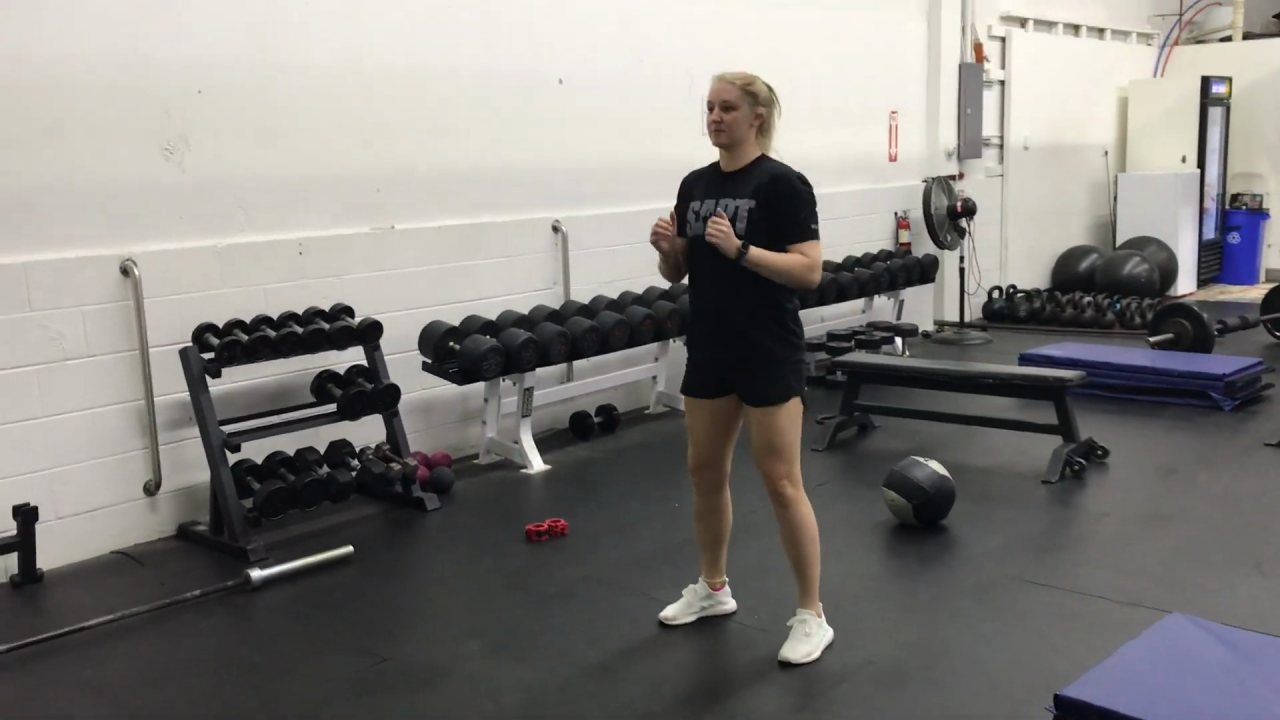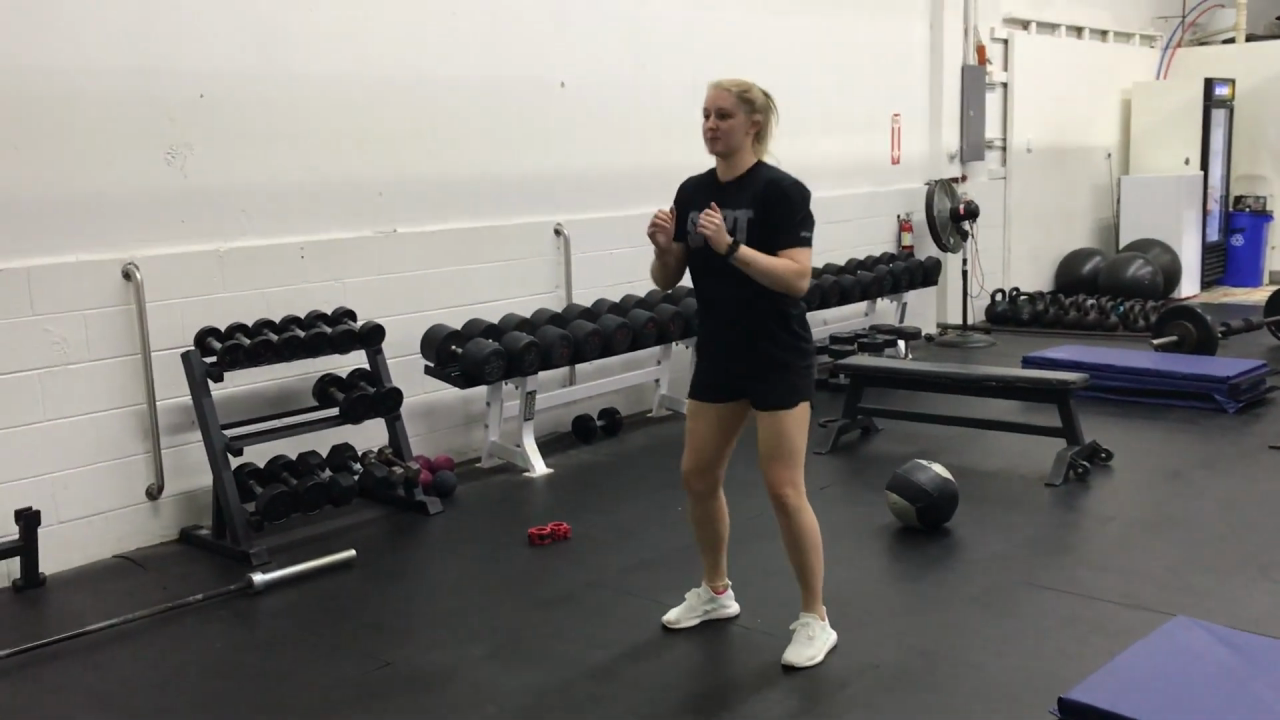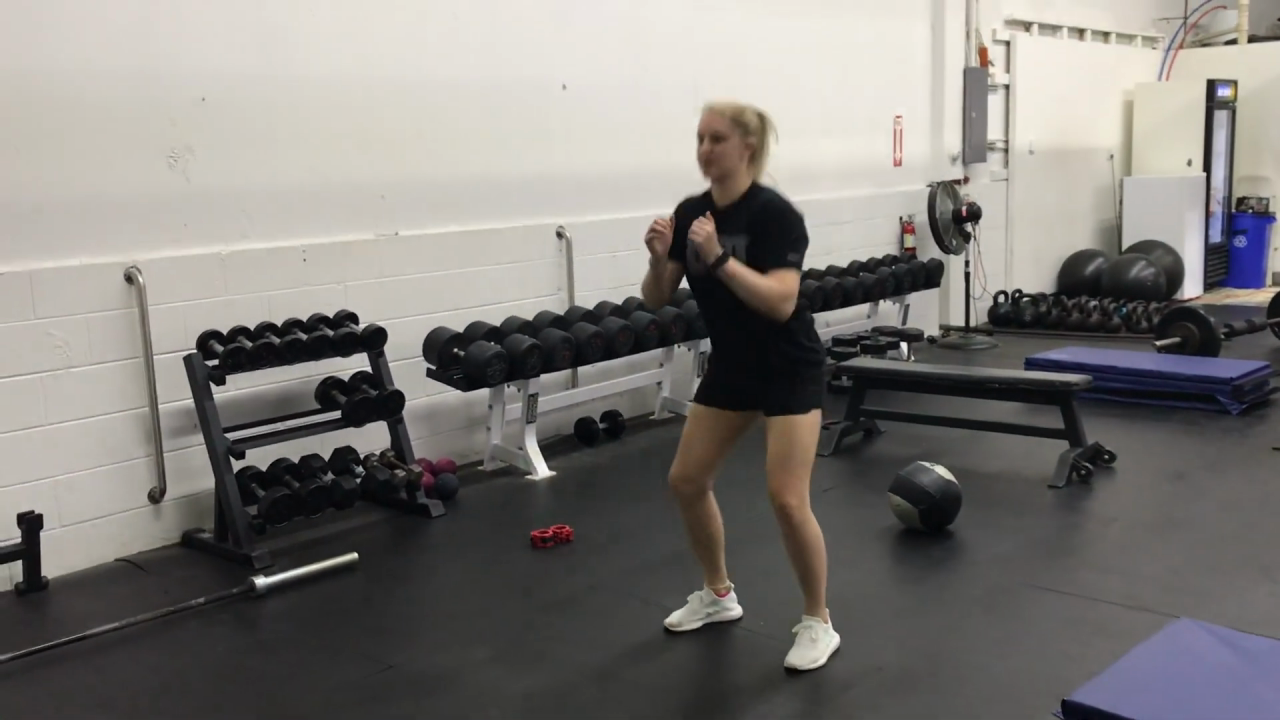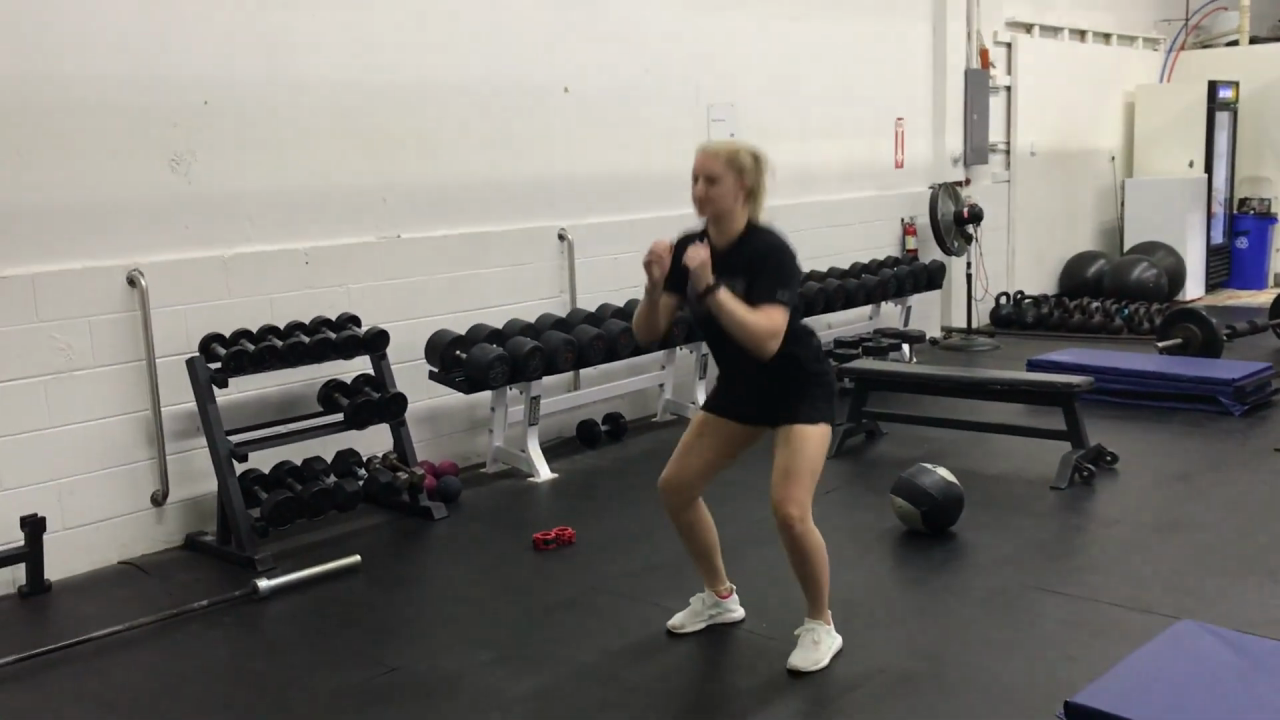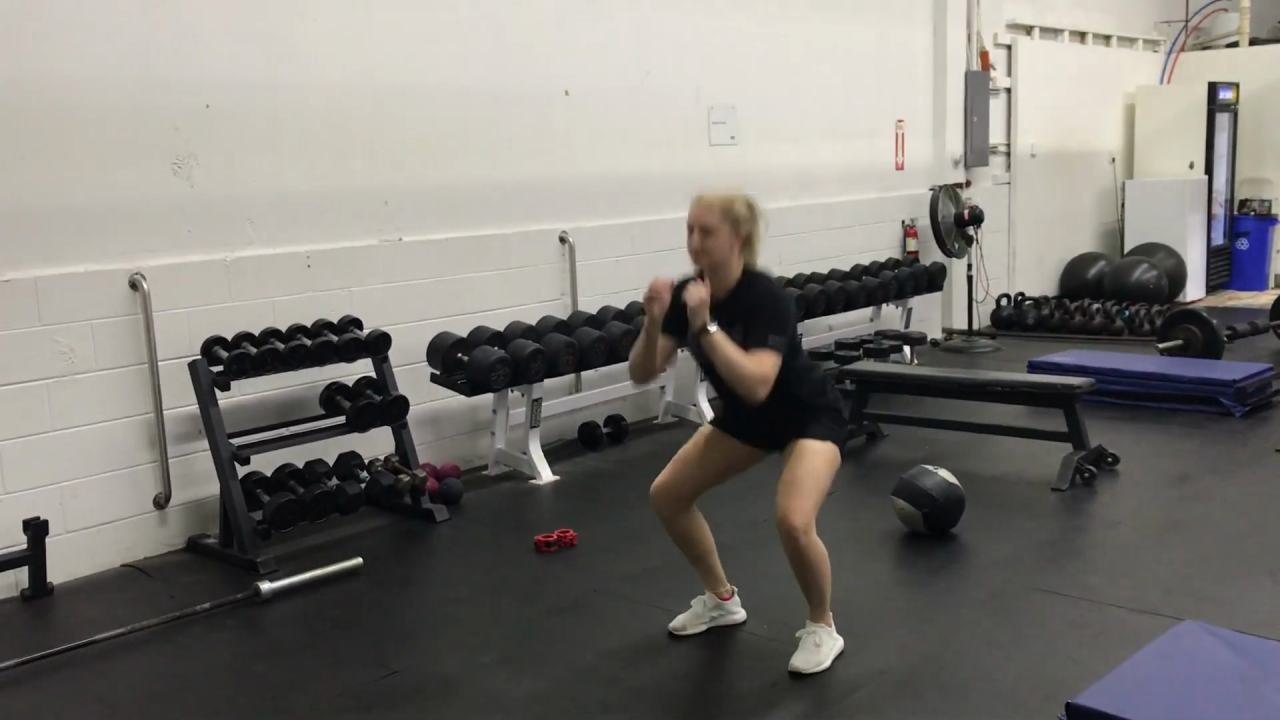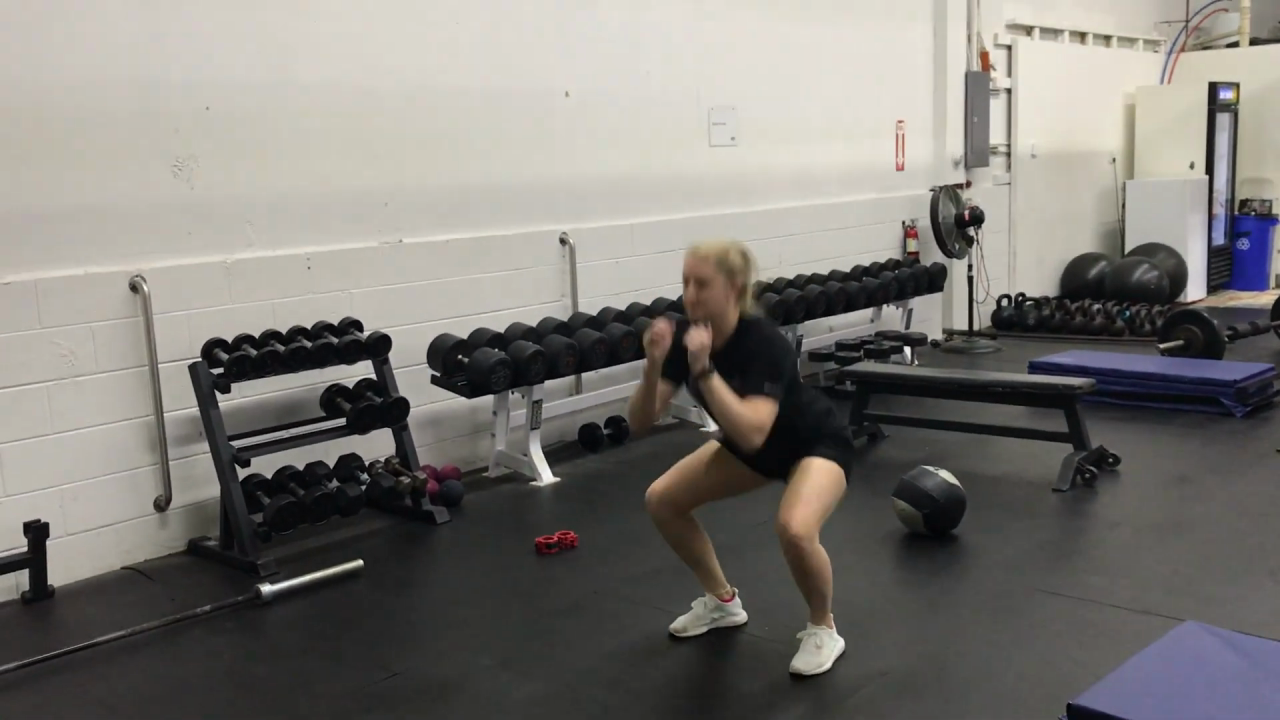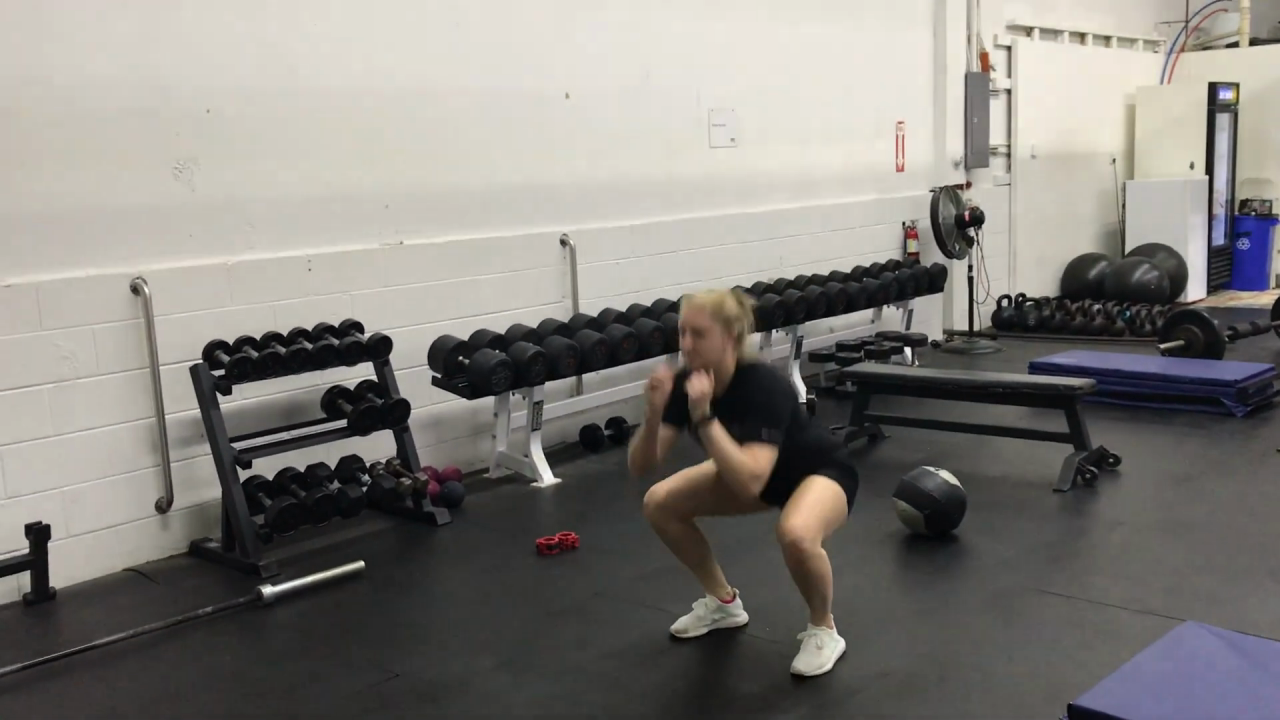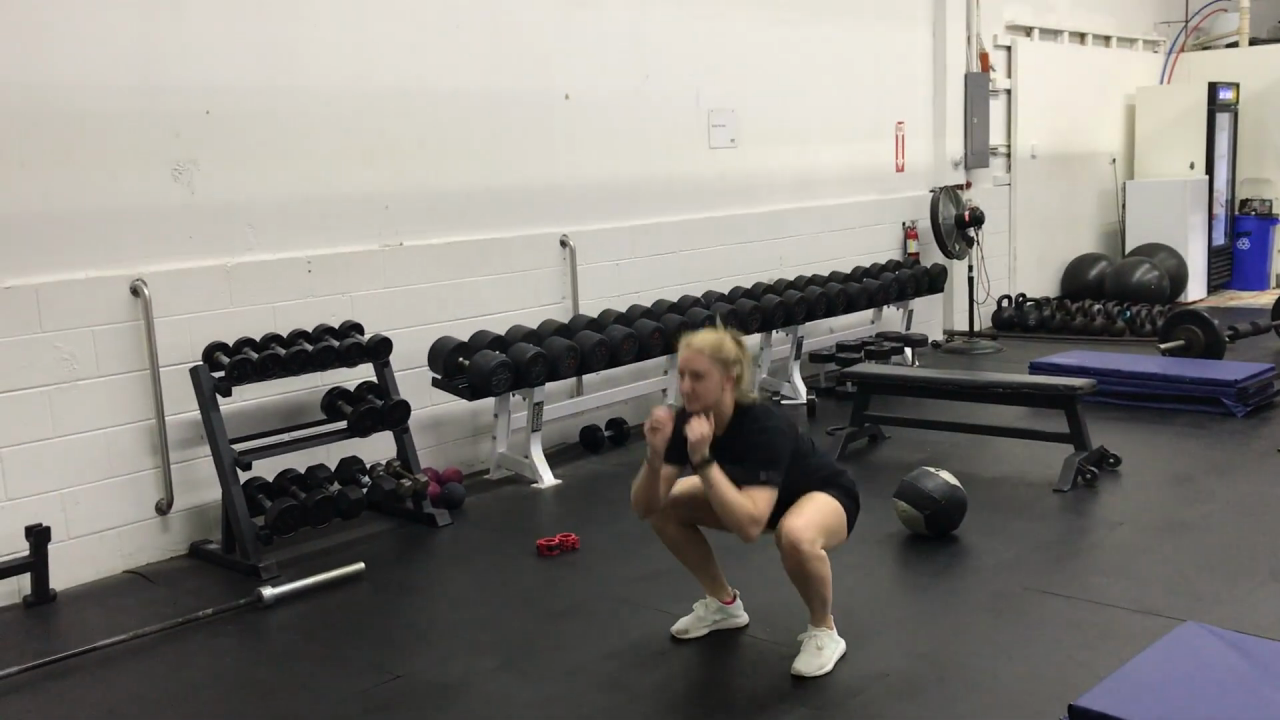
dt=0.1s
person 1, frame 1
left shoulder: (782, 183)
right shoulder: (695, 184)
left elbow: (808, 271)
right elbow: (676, 271)
left wrist: (740, 248)
right wrist: (666, 247)
left hip: (768, 353)
right hip: (708, 351)
left knee: (780, 483)
right knee: (705, 474)
left ankle: (812, 616)
right ankle: (712, 589)
person 1, frame 2
left shoulder: (781, 190)
right shoulder: (693, 192)
left elbow: (797, 281)
right elbow: (665, 281)
left wrist: (729, 245)
right wrist: (662, 246)
left hip: (779, 363)
right hip: (717, 360)
left knee: (783, 490)
right knee: (698, 477)
left ankle: (816, 620)
right ankle: (715, 593)
person 1, frame 3
left shoulder: (774, 213)
right shoulder: (690, 211)
left elbow: (781, 302)
right elbow: (655, 299)
left wrist: (719, 258)
right wrist: (659, 257)
left hip: (789, 371)
right hip: (727, 369)
left knee: (786, 498)
right knee: (685, 483)
left ankle: (818, 623)
right ankle: (717, 595)
person 1, frame 4
left shoulder: (770, 251)
right shoulder: (687, 250)
left elbow: (765, 341)
right elbow: (648, 333)
left wrist: (710, 285)
right wrist: (655, 283)
left hip: (802, 391)
right hip: (738, 387)
left knee: (789, 510)
right knee: (674, 488)
left ankle: (821, 625)
right ankle: (720, 597)
person 1, frame 5
left shoulder: (767, 298)
right shoulder: (686, 293)
left elbow: (756, 387)
right elbow: (642, 374)
left wrist: (705, 326)
right wrist: (653, 323)
left hip: (810, 416)
right hip: (743, 416)
left knee: (792, 520)
right knee: (665, 496)
left ankle: (822, 628)
right ankle: (721, 598)
person 1, frame 6
left shoulder: (765, 343)
right shoulder: (685, 339)
left elbow: (750, 435)
right elbow: (640, 421)
left wrist: (705, 371)
right wrist: (653, 367)
left hip: (818, 446)
right hip: (745, 443)
left knee: (795, 529)
right knee: (661, 500)
left ankle: (822, 628)
right ankle: (722, 601)
person 1, frame 7
left shoulder: (764, 388)
right shoulder: (688, 382)
left elbow: (749, 484)
right elbow: (640, 465)
left wrist: (704, 418)
right wrist: (654, 412)
left hip: (821, 471)
left knee: (795, 534)
right knee: (658, 504)
left ankle: (824, 628)
right ankle: (723, 601)
person 1, frame 8
left shoulder: (764, 425)
right shoulder: (686, 421)
left elbow: (750, 526)
right elbow: (645, 509)
left wrist: (703, 460)
right wrist: (655, 455)
left hip: (826, 496)
left knee: (796, 536)
right knee: (666, 510)
left ankle: (823, 628)
right ankle: (723, 602)
